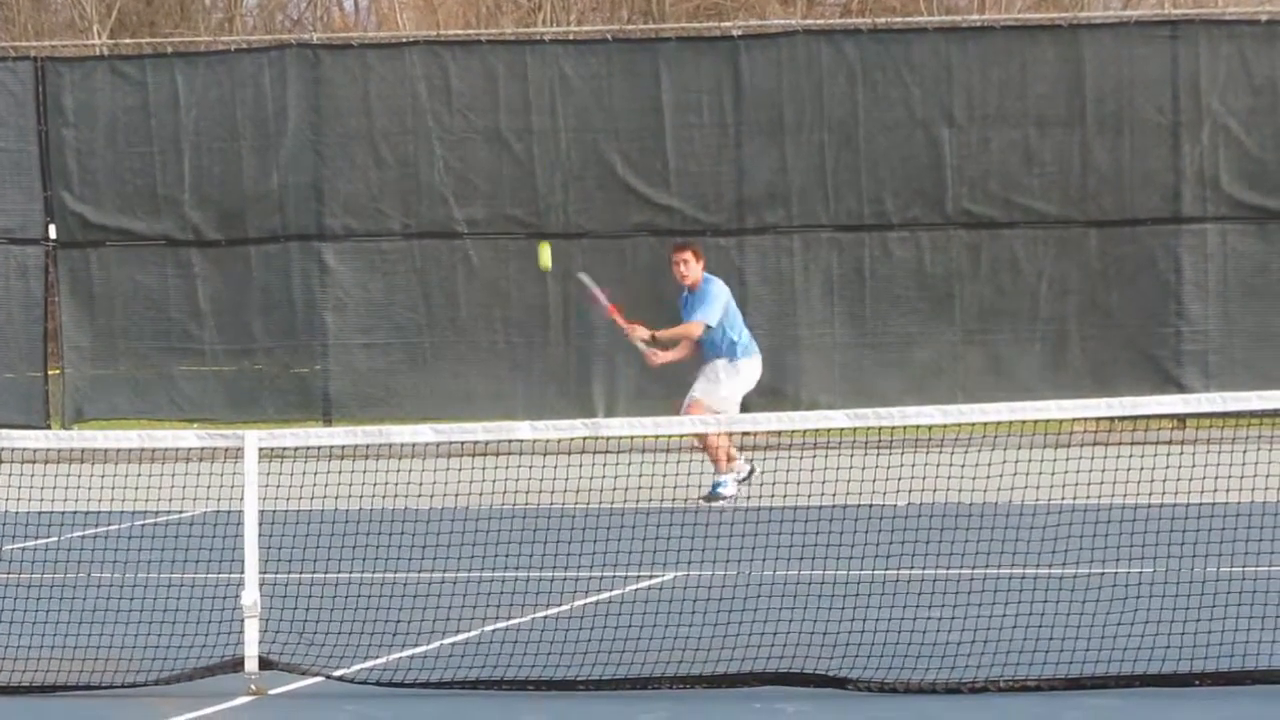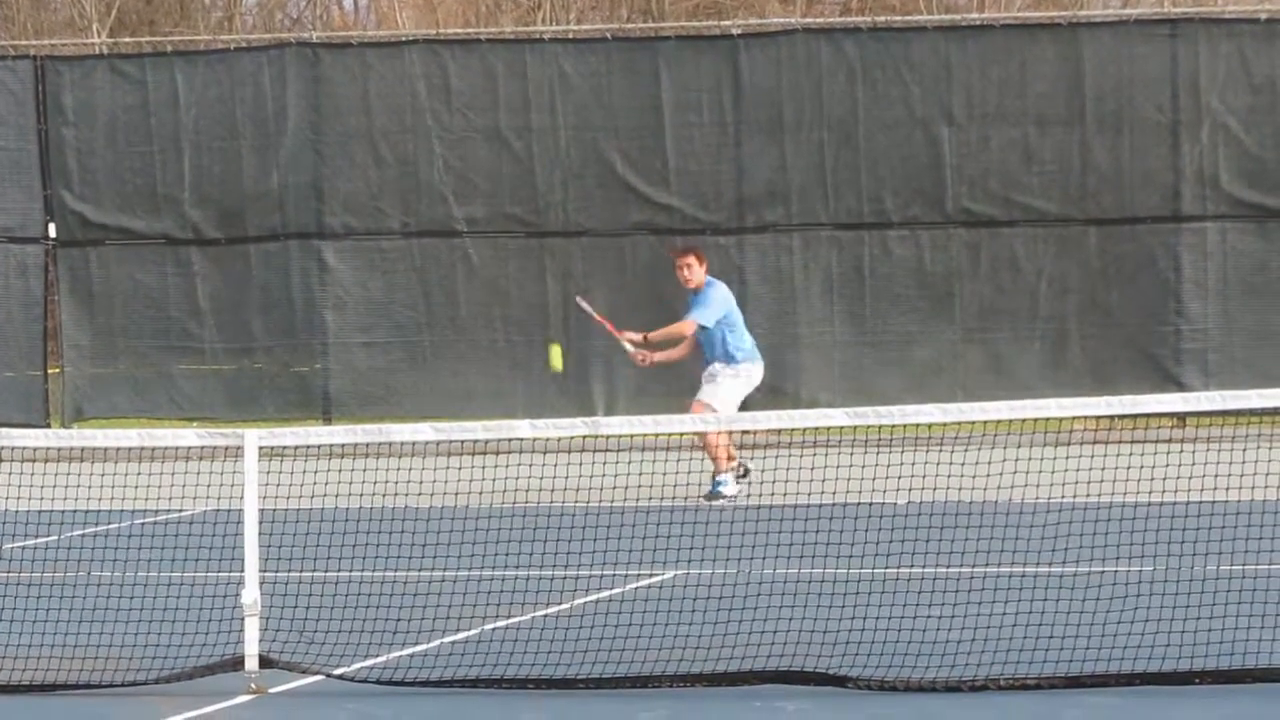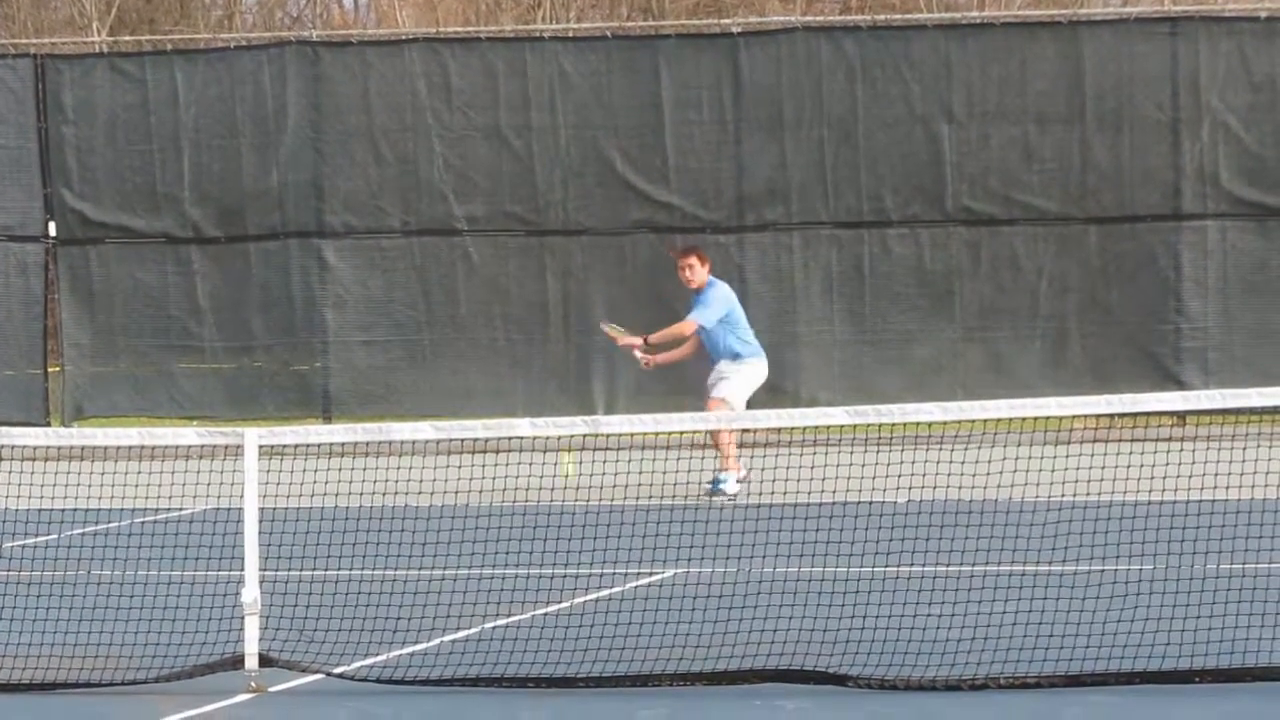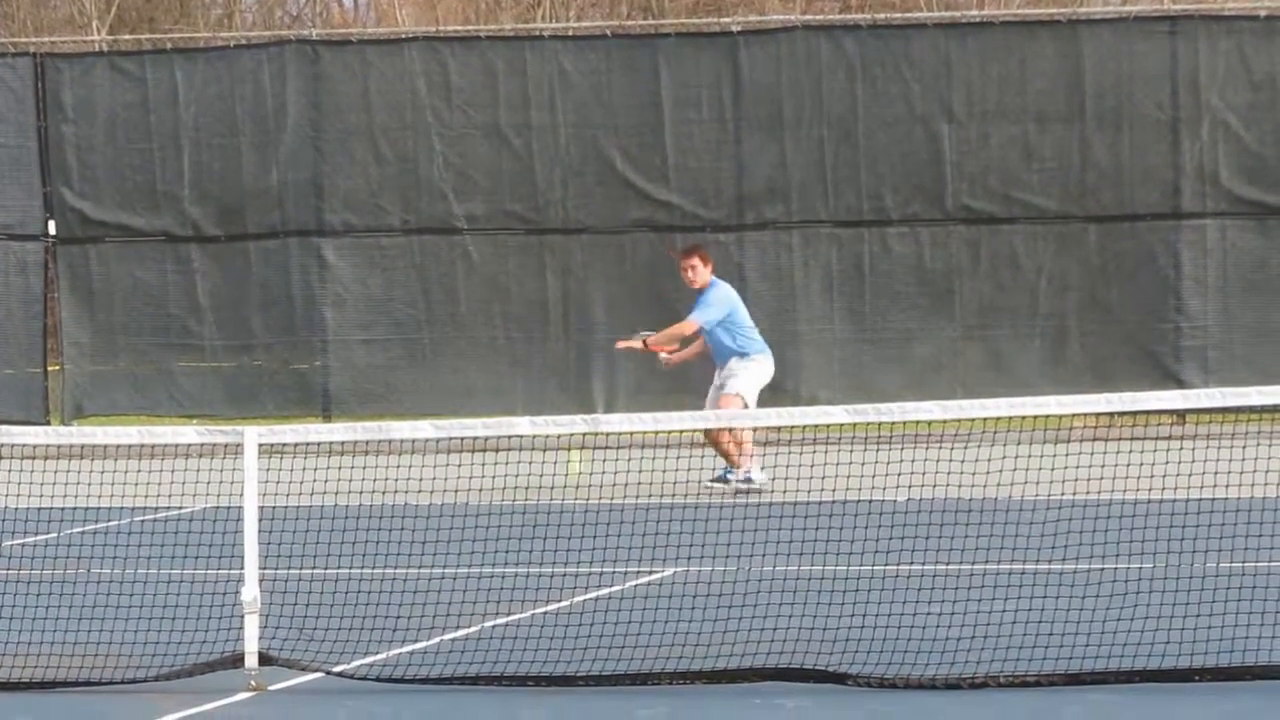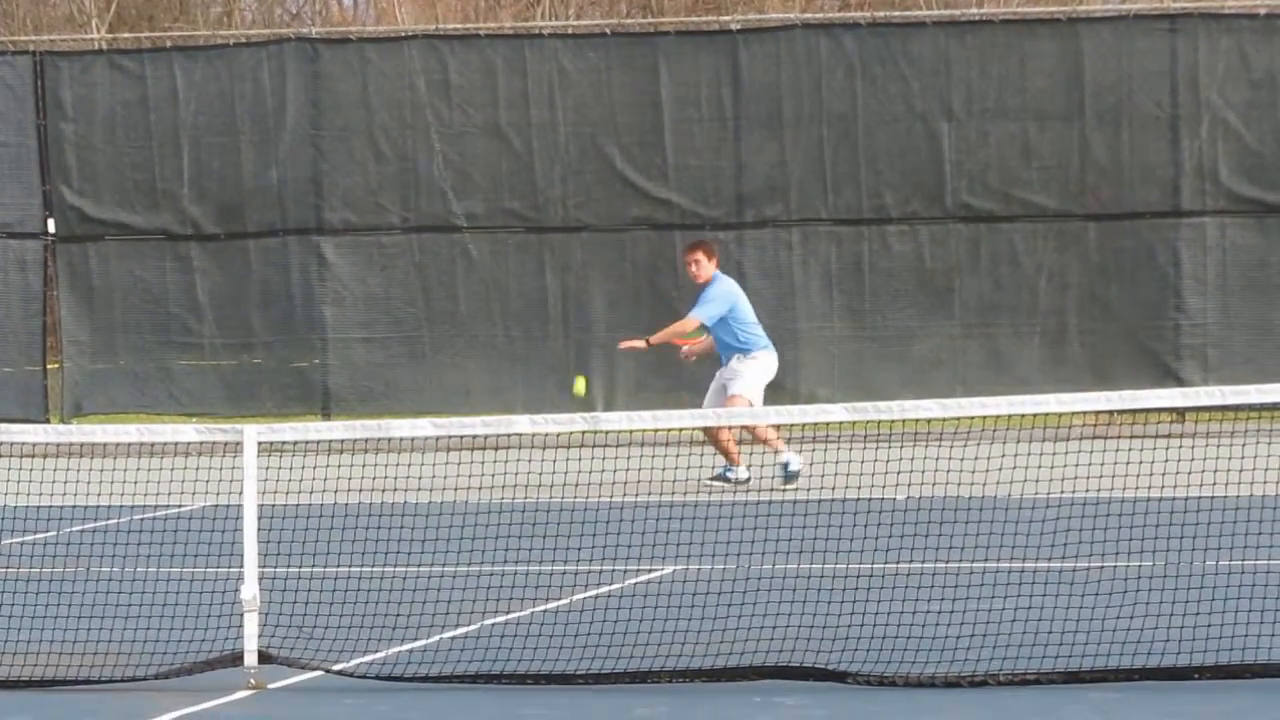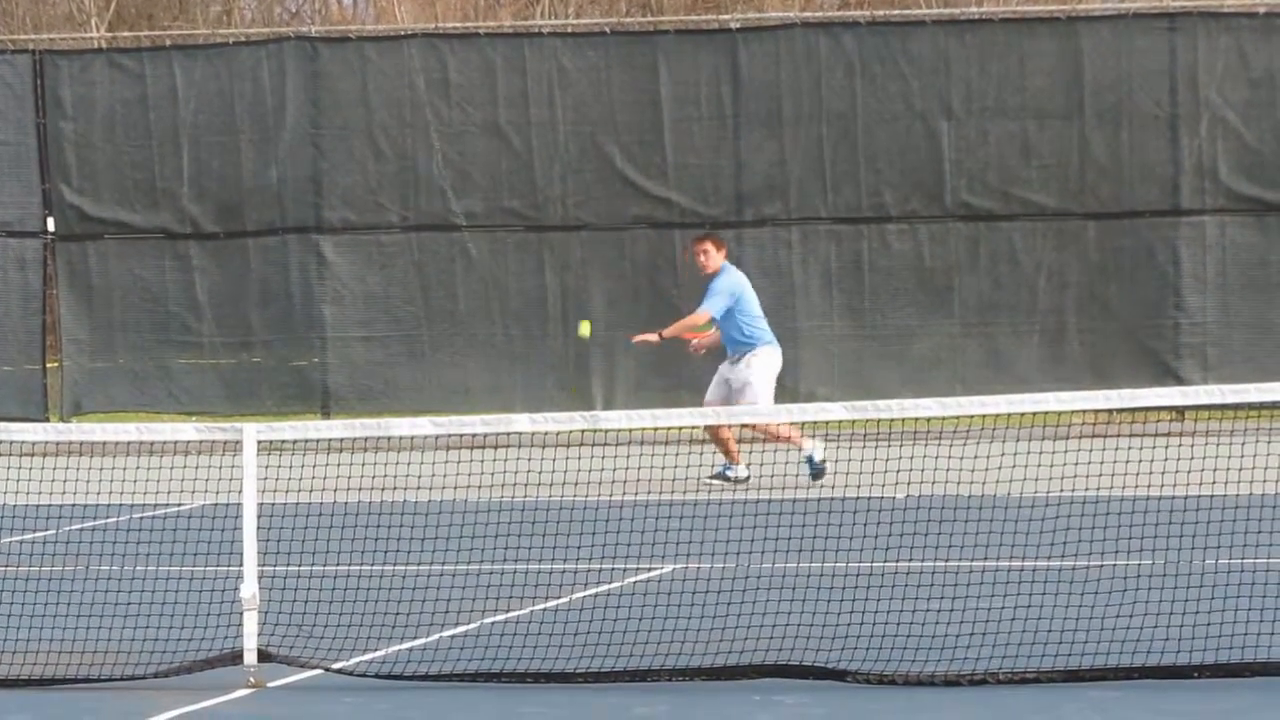
dt=0.1s
person 1, frame 1
left shoulder: (714, 289)
right shoulder: (687, 297)
left elbow: (694, 330)
right elbow: (691, 342)
left wrist: (652, 335)
right wrist: (663, 356)
left hip: (740, 363)
right hip: (720, 364)
left knee: (696, 415)
right knee: (689, 416)
left ankle: (725, 482)
right ankle: (737, 465)
person 1, frame 2
left shoulder: (715, 292)
right shoulder: (695, 297)
left elbow: (686, 329)
right elbow: (690, 343)
left wrist: (645, 338)
right wrist: (654, 356)
left hip: (739, 367)
right hip: (721, 367)
left knee: (699, 414)
left ankle: (725, 480)
right ankle: (734, 464)
person 1, frame 3
left shoulder: (716, 293)
right shoulder: (700, 296)
left elbow: (686, 329)
right elbow: (697, 340)
left wrist: (644, 340)
right wrist: (660, 358)
left hip: (746, 364)
right hip: (725, 366)
left knee: (715, 411)
left ankle: (731, 479)
right ankle: (735, 470)
person 1, frame 4
left shoulder: (718, 293)
right shoulder: (706, 295)
left elbow: (686, 329)
left wrist: (644, 343)
right wrist: (678, 357)
left hip: (752, 361)
right hip: (730, 365)
left knee: (728, 408)
right knee: (712, 429)
left ankle: (751, 471)
right ankle: (736, 469)
person 1, frame 5
left shoulder: (719, 289)
right shoulder: (712, 288)
left elbow: (685, 326)
left wrist: (646, 341)
right wrist: (695, 349)
left hip: (755, 359)
right hip: (734, 362)
left knee: (738, 410)
left ankle: (786, 456)
right ankle: (737, 469)
person 1, frame 6
left shoulder: (727, 280)
right shoulder: (722, 280)
left elbow: (699, 319)
left wrist: (660, 336)
right wrist: (706, 342)
left hip: (760, 355)
right hip: (736, 359)
left knee: (756, 421)
left ankle: (809, 447)
right ankle: (736, 468)
